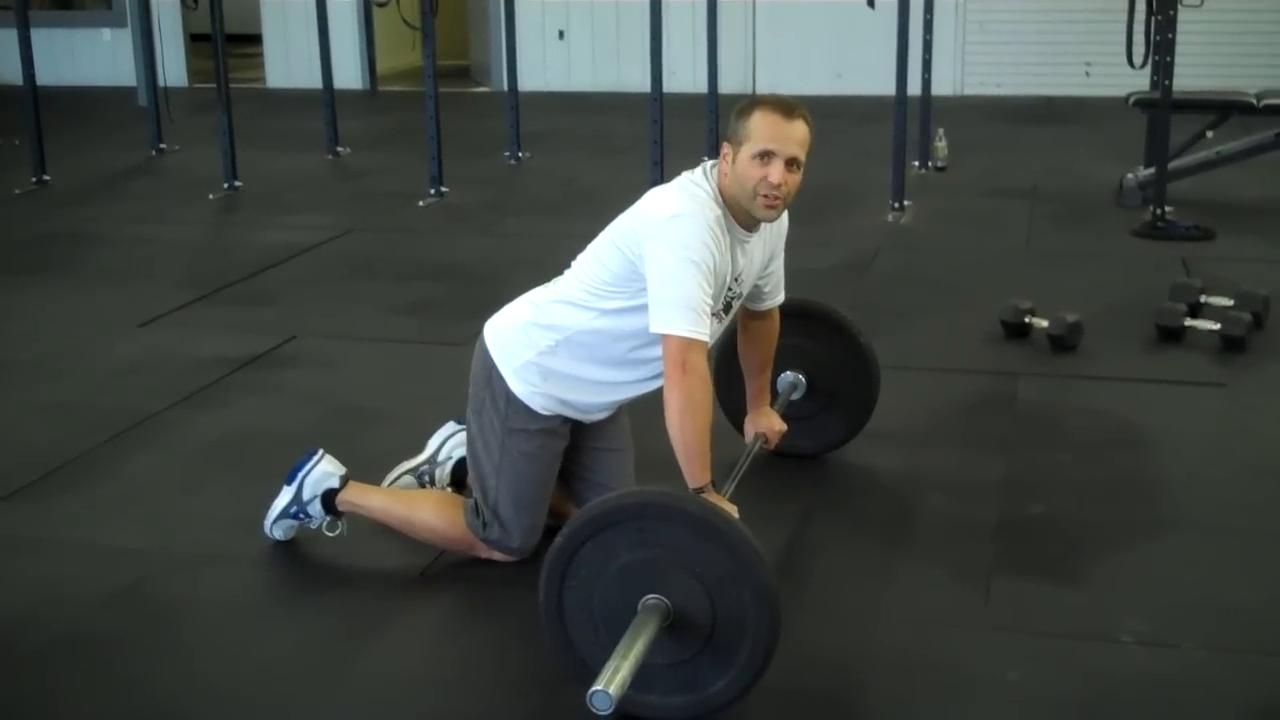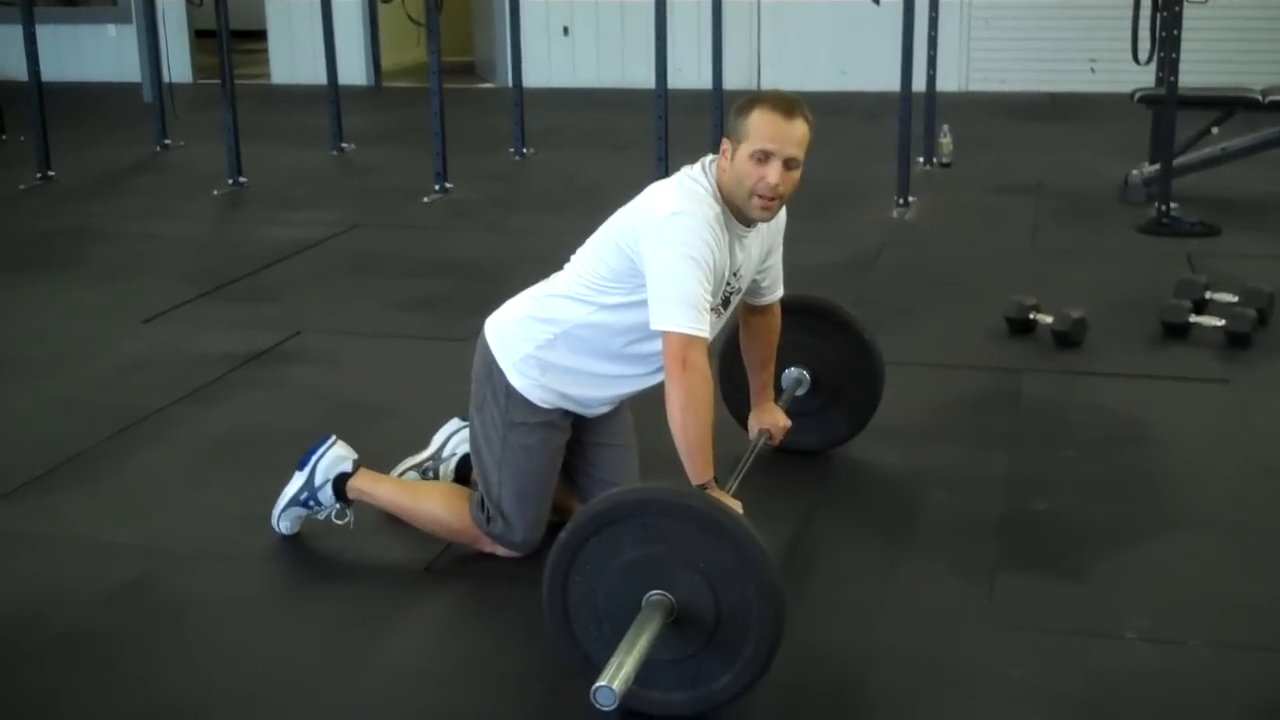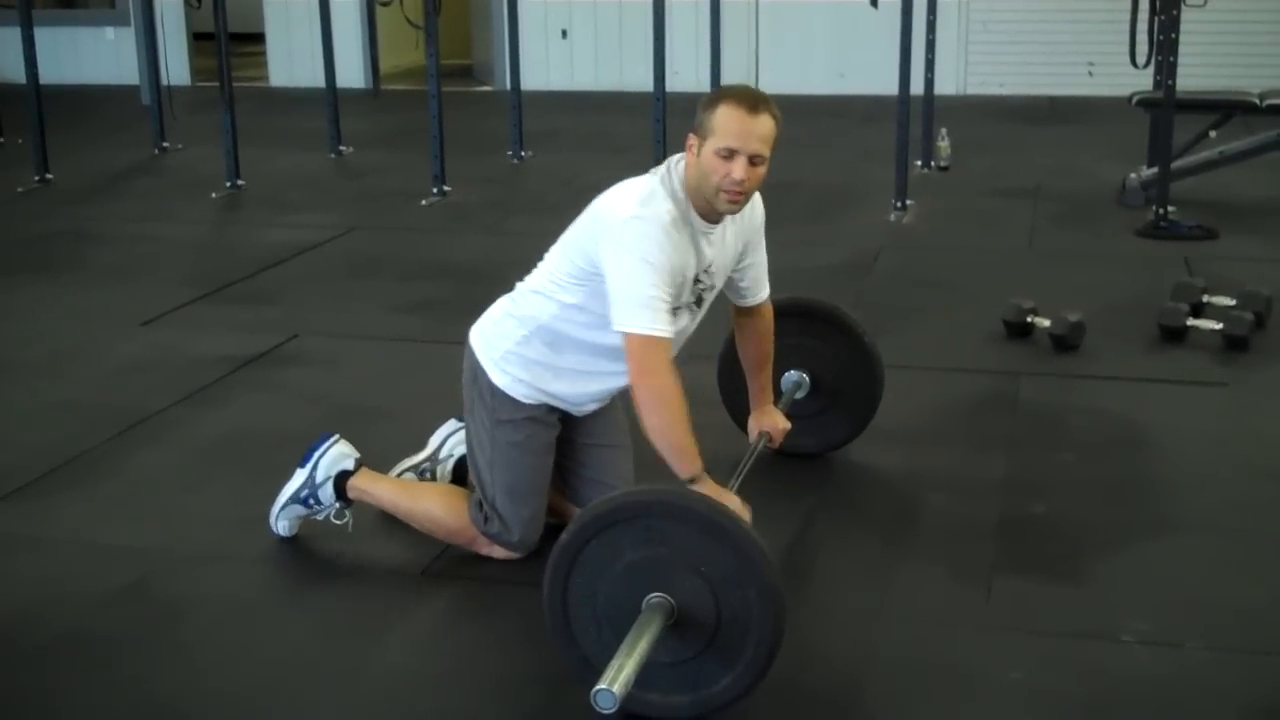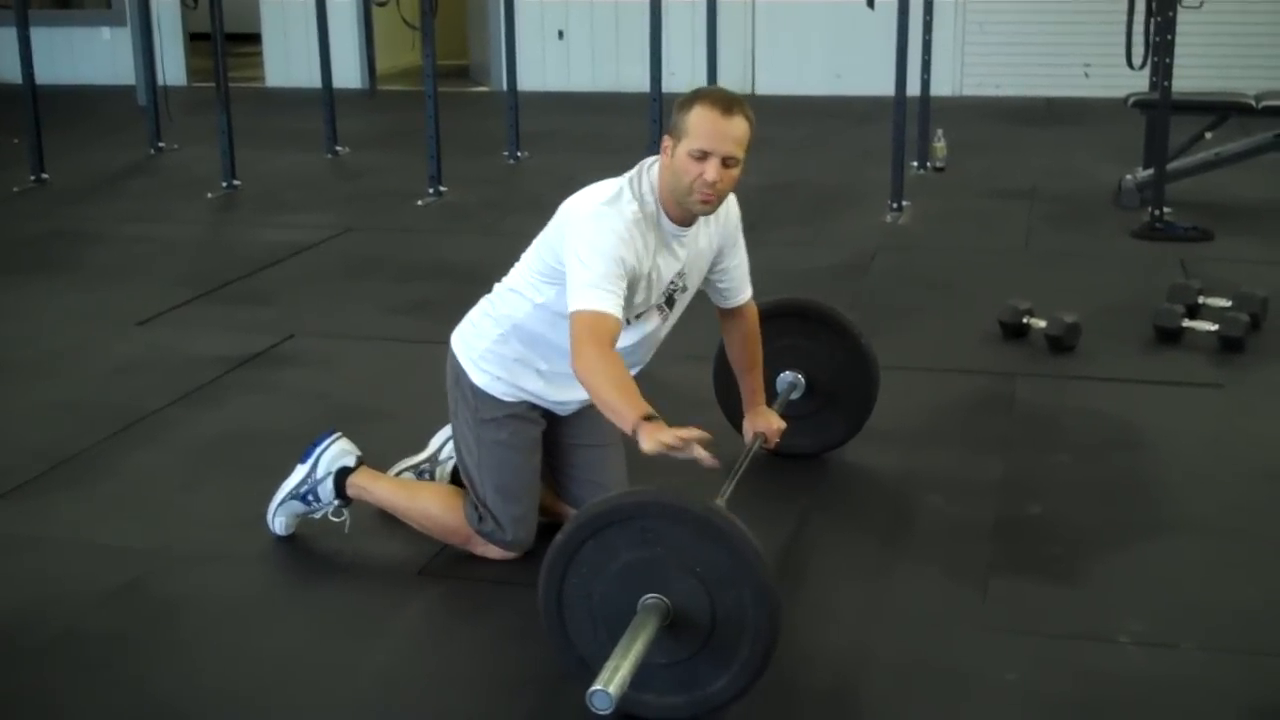
dt=0.3s
person 1, frame 1
left shoulder: (767, 216)
right shoulder: (685, 222)
left elbow: (760, 310)
right elbow: (685, 367)
left wrist: (759, 406)
right wrist: (702, 493)
left hip: (587, 384)
right hip: (530, 373)
right knee: (504, 542)
left ankle: (463, 460)
right ankle: (331, 490)
person 1, frame 2
left shoulder: (764, 211)
right shoulder: (682, 219)
left elbow: (760, 306)
right elbow: (685, 364)
left wrist: (763, 403)
right wrist: (705, 490)
left hip: (590, 381)
right hip: (530, 368)
right knee: (509, 537)
left ankle: (466, 459)
right ankle: (342, 477)
person 1, frame 3
left shoulder: (743, 209)
right shoulder: (643, 219)
left elbow: (753, 307)
right elbow: (649, 369)
left wrist: (762, 405)
right wrist: (699, 482)
left hip: (585, 384)
right hip: (518, 370)
right knee: (507, 539)
left ankle: (464, 457)
right ankle: (342, 477)
person 1, frame 4
left shoulder: (720, 211)
right shoulder: (609, 218)
left elbow: (737, 309)
right elbow: (590, 350)
left wrist: (755, 406)
right wrist: (647, 426)
left hip: (567, 385)
right hip: (500, 372)
right knee: (503, 541)
left ankle: (463, 462)
right ankle: (343, 475)
